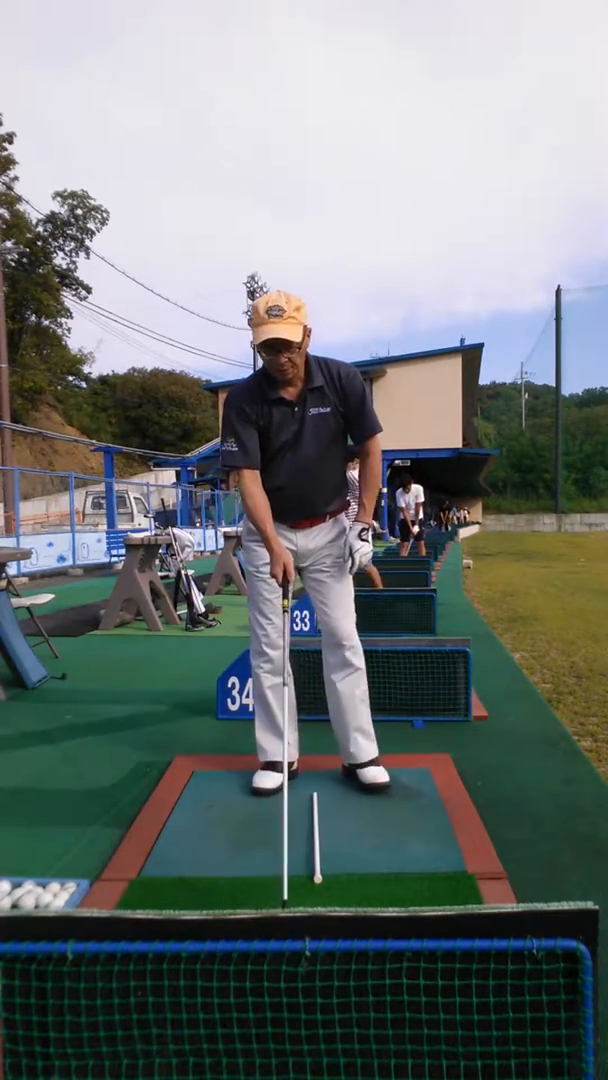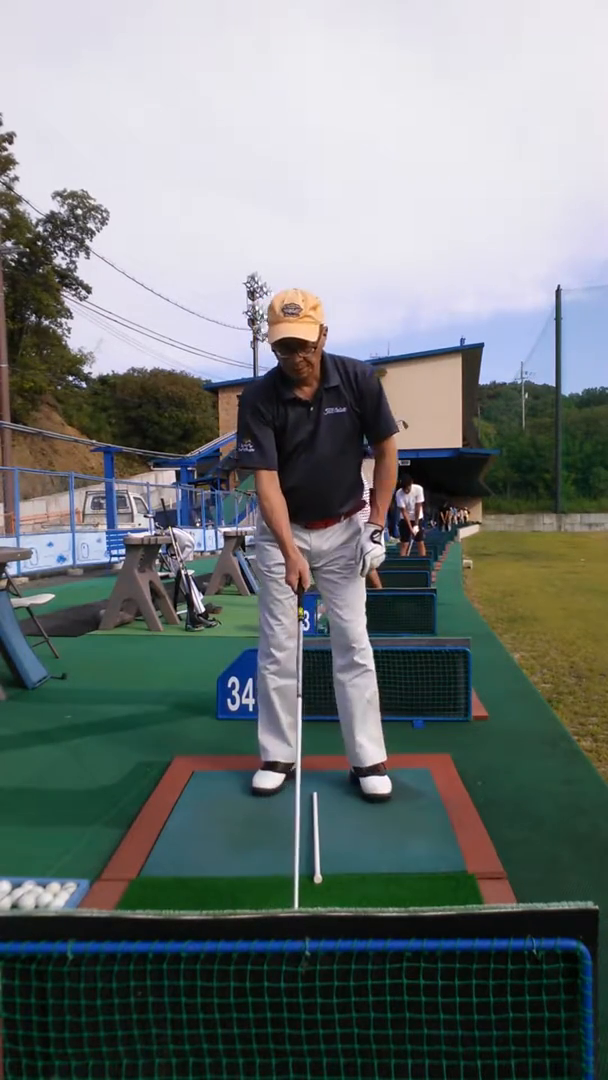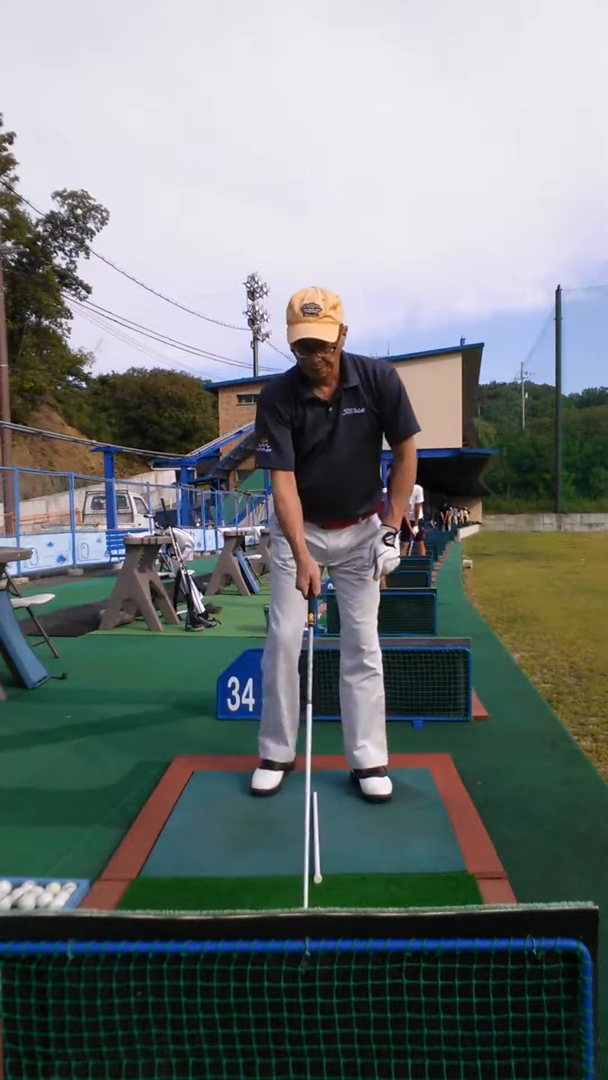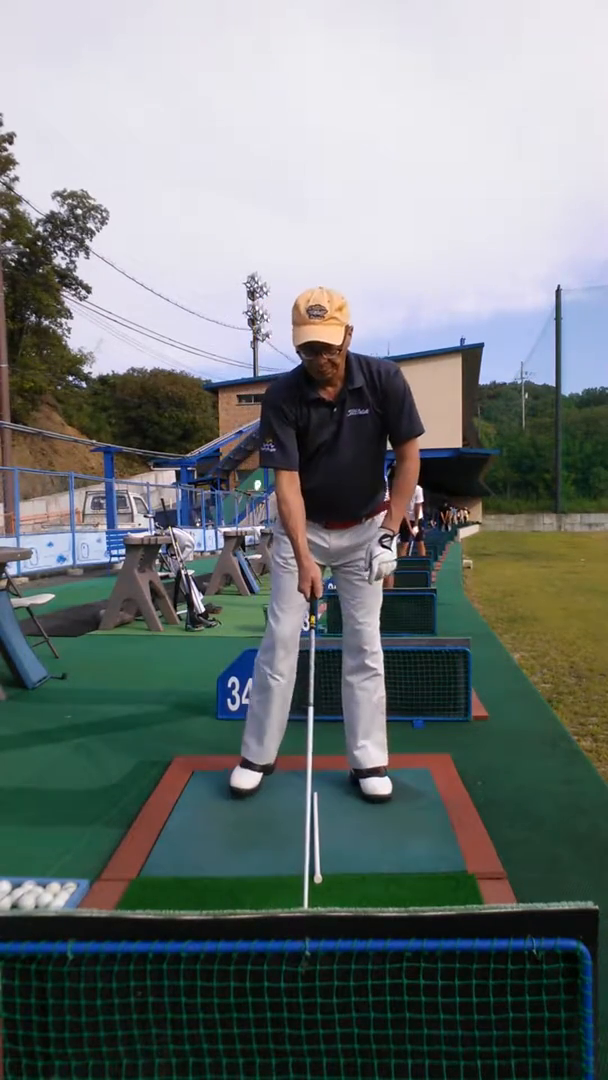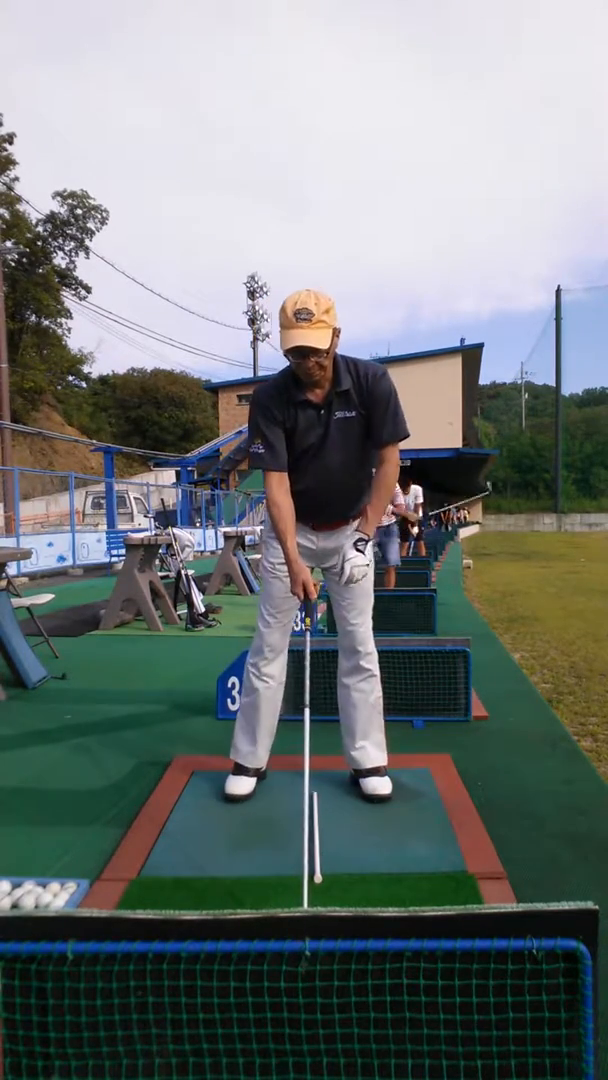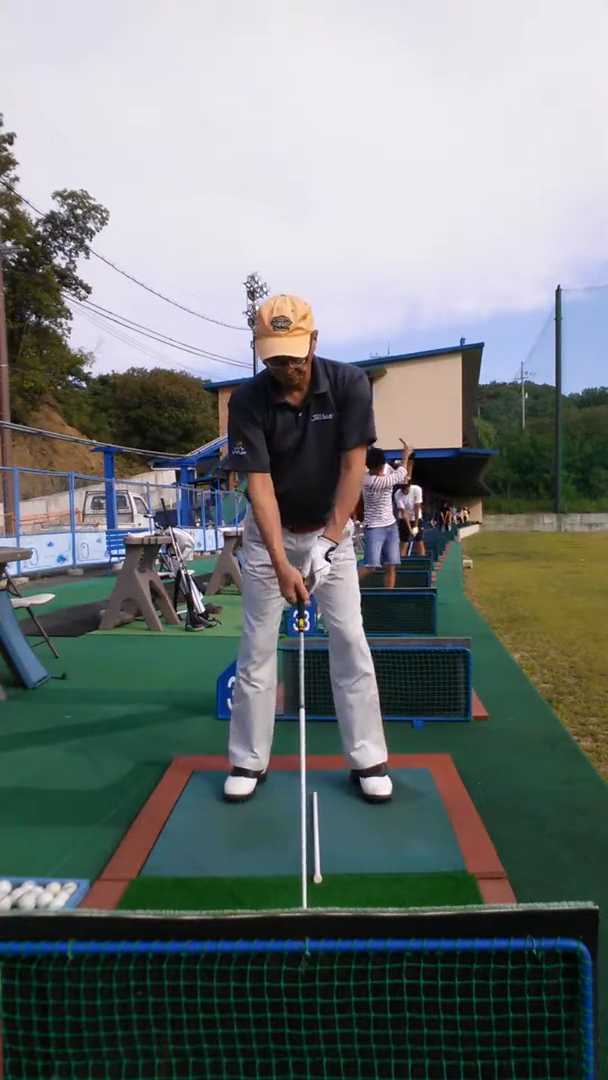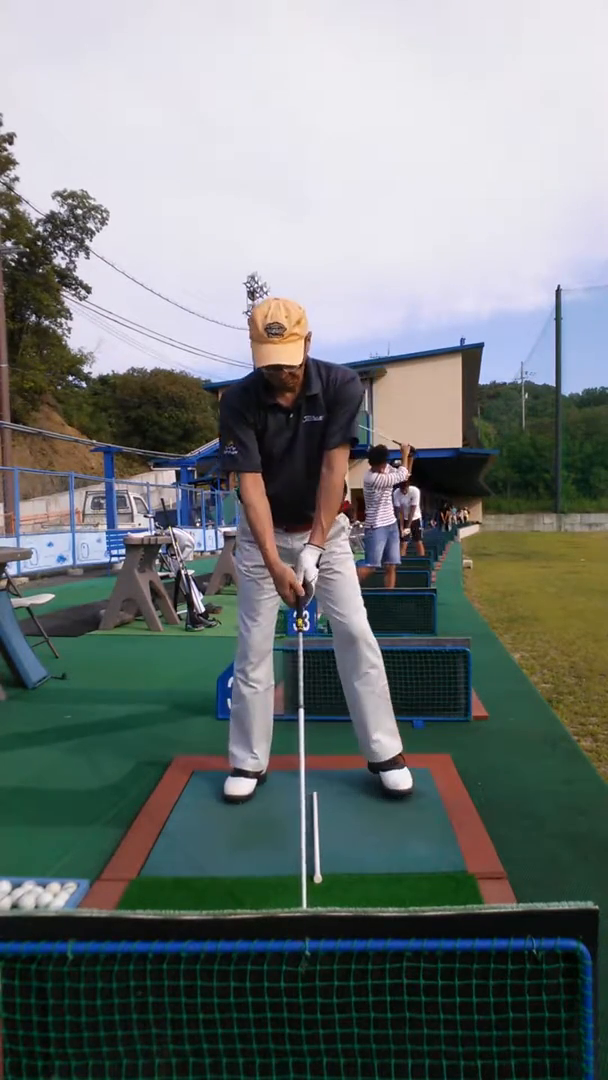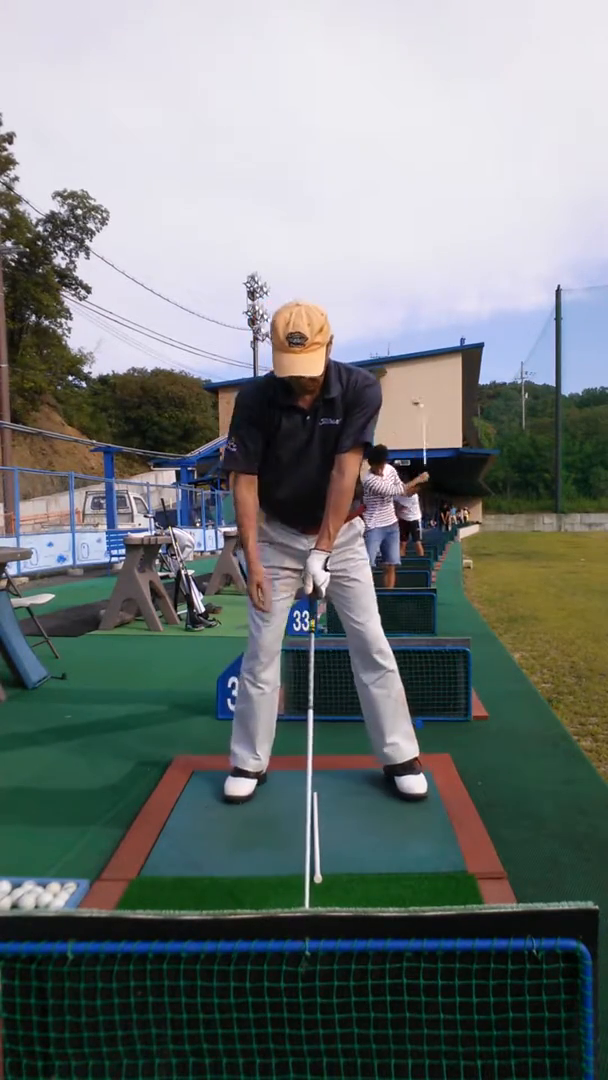
dt=0.2s
person 1, frame 1
left shoulder: (343, 380)
right shoulder: (242, 399)
left elbow: (370, 451)
right elbow: (248, 479)
left wrist: (364, 524)
right wrist: (275, 549)
left hip: (330, 530)
right hip: (268, 533)
left knee: (343, 640)
right knee: (268, 646)
left ankle: (360, 754)
right ankle: (275, 755)
person 1, frame 2
left shoulder: (359, 379)
right shoulder: (258, 398)
left elbow: (386, 452)
right elbow: (265, 480)
left wrist: (376, 526)
right wrist: (290, 554)
left hip: (344, 530)
right hip: (281, 532)
left knee: (353, 644)
right knee: (276, 646)
left ankle: (367, 760)
right ankle: (278, 755)
person 1, frame 3
left shoulder: (379, 379)
right shoulder: (276, 396)
left elbow: (405, 453)
right elbow: (282, 481)
left wrist: (391, 529)
right wrist: (302, 557)
left hip: (360, 530)
right hip: (298, 529)
left knee: (362, 644)
right knee: (283, 639)
left ankle: (368, 760)
right ankle: (275, 753)
person 1, frame 4
left shoulder: (384, 379)
right shoulder: (281, 396)
left elbow: (408, 456)
right elbow: (286, 481)
left wrist: (389, 530)
right wrist: (304, 557)
left hip: (363, 529)
right hip: (301, 528)
left knee: (364, 643)
right knee: (280, 639)
left ankle: (368, 760)
right ankle: (257, 755)
person 1, frame 5
left shoulder: (372, 381)
right shoulder: (269, 397)
left elbow: (387, 464)
right elbow: (276, 482)
left wrist: (364, 535)
right wrist: (293, 560)
left hip: (351, 530)
right hip: (289, 530)
left knee: (359, 643)
right knee: (269, 643)
left ankle: (367, 759)
right ankle: (249, 759)
person 1, frame 6
left shoulder: (350, 384)
right shoulder: (247, 400)
left elbow: (353, 468)
right elbow: (259, 484)
left wrist: (329, 543)
right wrist: (281, 563)
left hip: (330, 531)
right hip: (268, 534)
left knee: (350, 641)
right knee: (257, 646)
left ankle: (367, 759)
right ankle: (249, 760)
person 1, frame 7
left shoulder: (342, 385)
right shoulder: (238, 400)
left elbow: (334, 468)
right elbow: (250, 485)
left wrist: (314, 547)
right wrist: (273, 560)
left hip: (326, 530)
right hip: (263, 534)
left knee: (356, 635)
right knee: (253, 646)
left ankle: (385, 753)
right ankle: (249, 761)
person 1, frame 8
left shoulder: (361, 389)
right shoulder: (254, 399)
left elbow: (345, 471)
right elbow: (244, 481)
left wrist: (323, 549)
right wrist: (252, 558)
left hip: (342, 532)
right hip: (276, 535)
left knee: (370, 641)
right knee: (261, 648)
left ankle: (400, 756)
right ankle: (249, 762)
